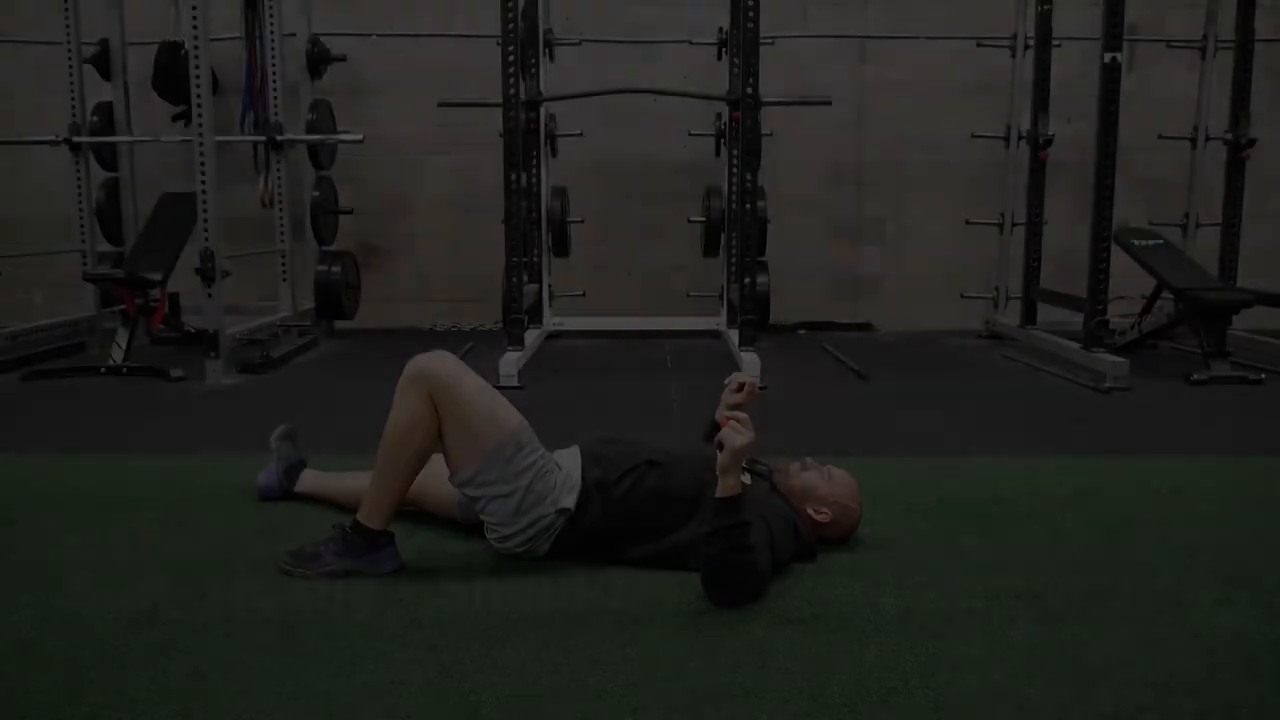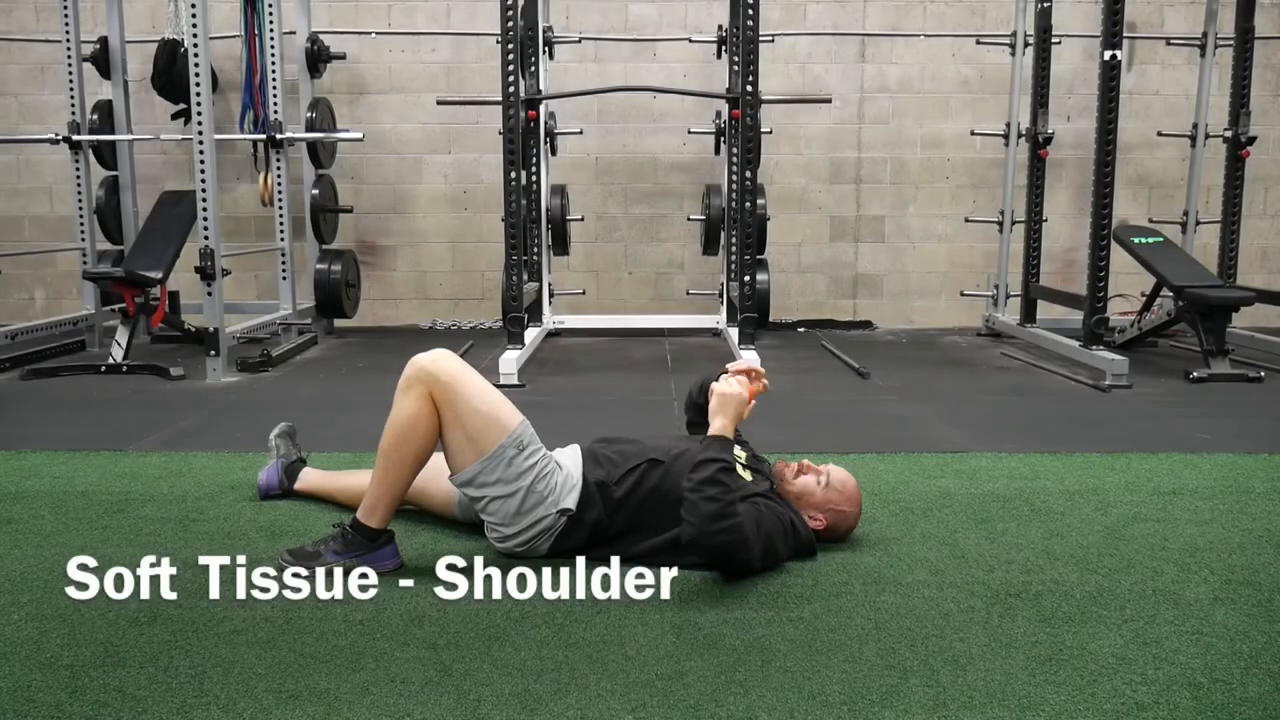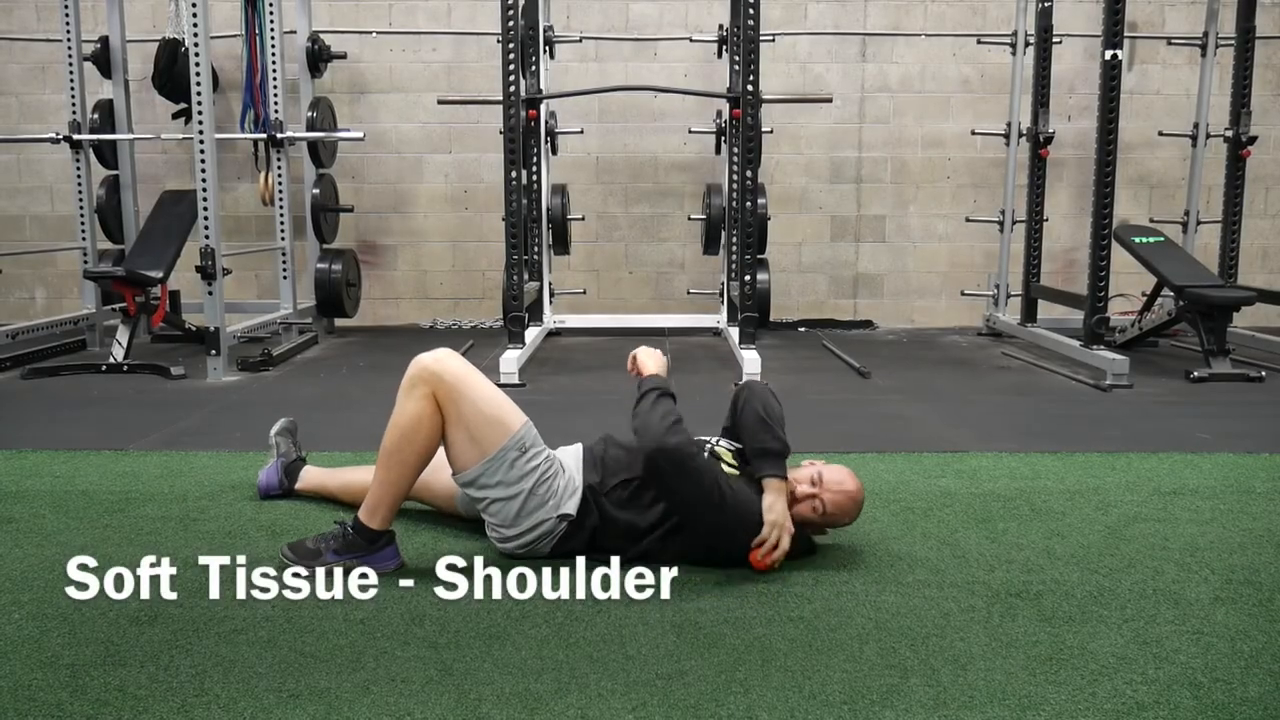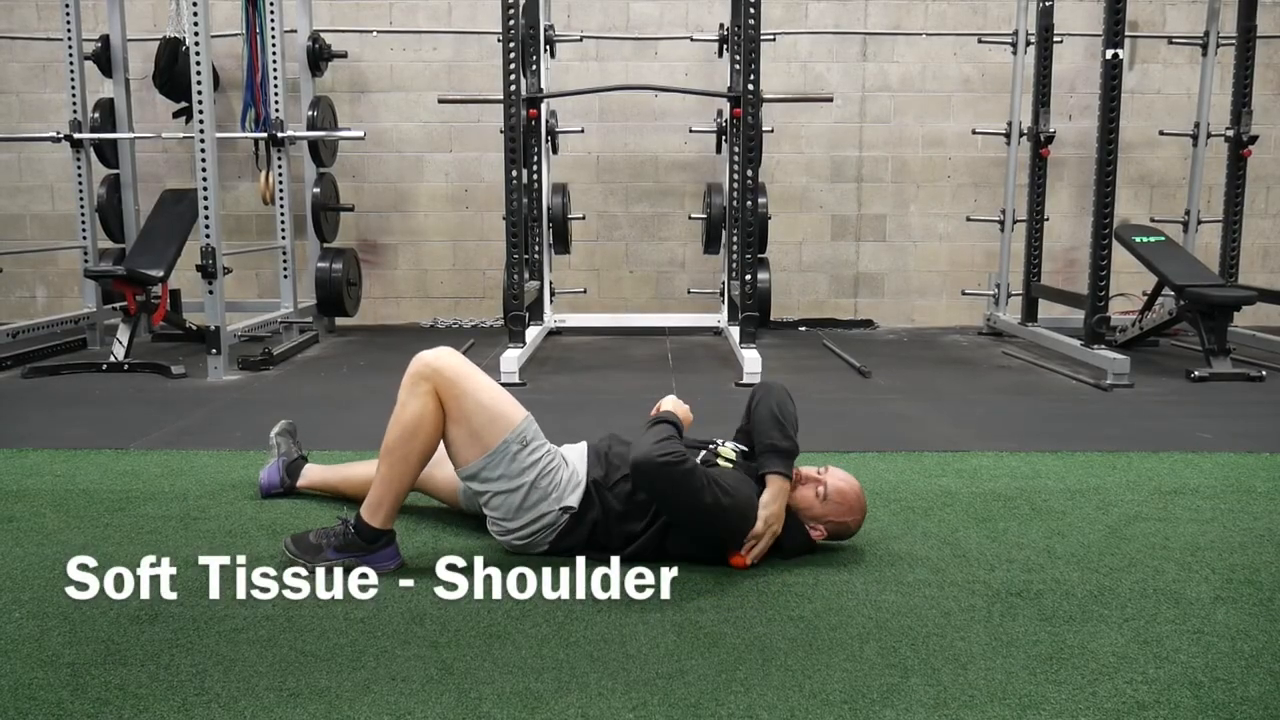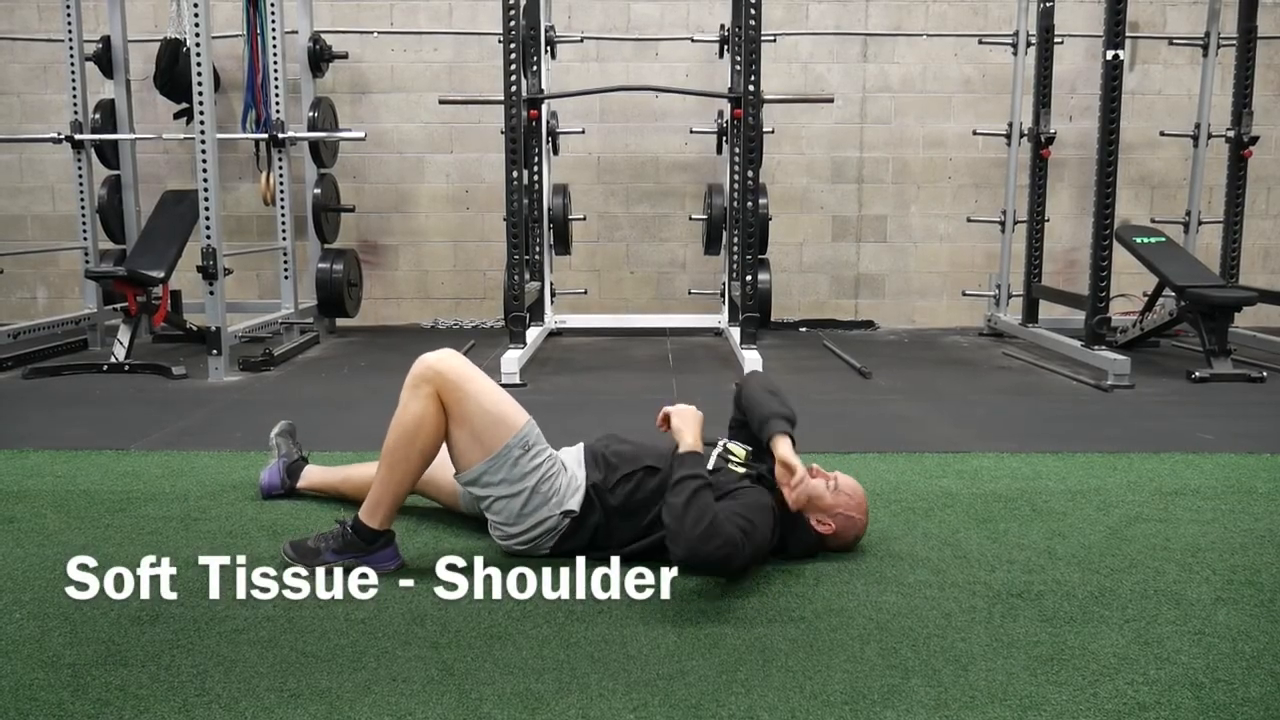
dt=1s
person 1, frame 1
left shoulder: (770, 522)
right shoulder: (765, 488)
left elbow: (729, 585)
left wrist: (730, 476)
right wrist: (725, 418)
left hip: (542, 510)
right hip: (557, 484)
left knee: (431, 372)
left ankle: (365, 541)
right ankle: (298, 478)
person 1, frame 2
left shoulder: (769, 523)
right shoulder: (758, 475)
left elbow: (707, 532)
right elbow: (699, 412)
left wrist: (722, 425)
right wrist: (724, 387)
left hip: (544, 509)
right hip: (560, 479)
left knee: (430, 369)
right knee: (405, 473)
left ankle: (365, 539)
right ankle: (296, 476)
person 1, frame 3
left shoulder: (739, 519)
right shoulder: (761, 481)
left elbow: (664, 449)
right elbow: (752, 395)
left wrist: (654, 378)
right wrist: (773, 481)
left hip: (542, 512)
right hip: (562, 477)
left knee: (434, 370)
right knee: (409, 470)
left ankle: (367, 539)
right ankle: (296, 475)
person 1, frame 4
left shoulder: (734, 513)
right shoulder: (760, 482)
left elbow: (650, 465)
right elbow: (771, 395)
left wrist: (669, 416)
right wrist: (778, 481)
left hip: (543, 508)
right hip: (562, 476)
left knee: (433, 369)
right knee: (417, 460)
left ankle: (368, 538)
right ankle: (298, 471)
person 1, frame 5
left shoulder: (757, 517)
right shoulder: (761, 470)
left elbow: (694, 545)
right elbow: (753, 387)
left wrist: (688, 443)
right wrist: (783, 441)
left hip: (546, 508)
right hip: (564, 476)
left knee: (436, 371)
right knee: (415, 463)
left ankle: (367, 538)
right ankle: (298, 474)
